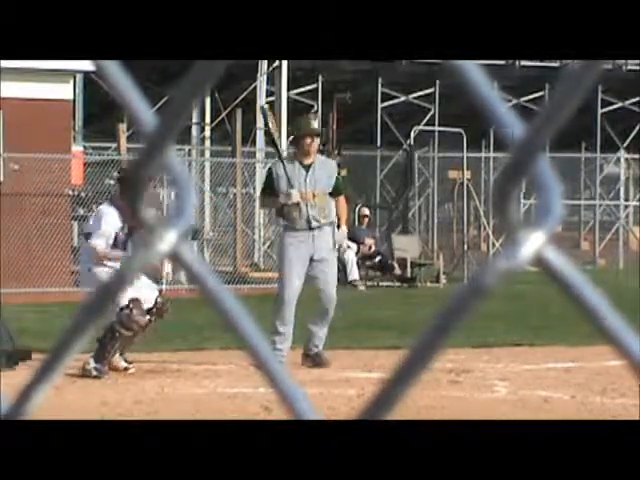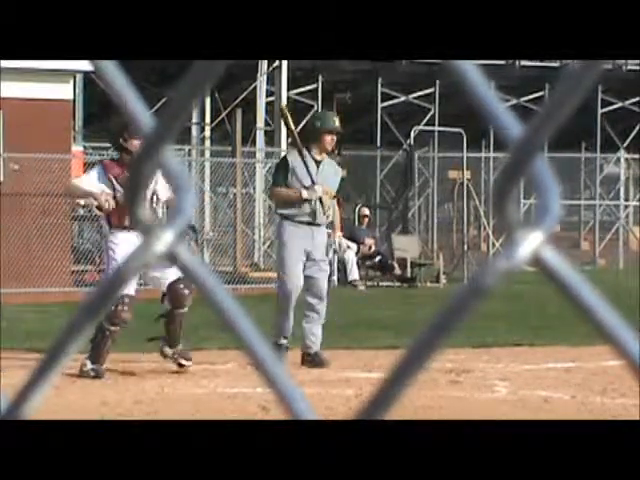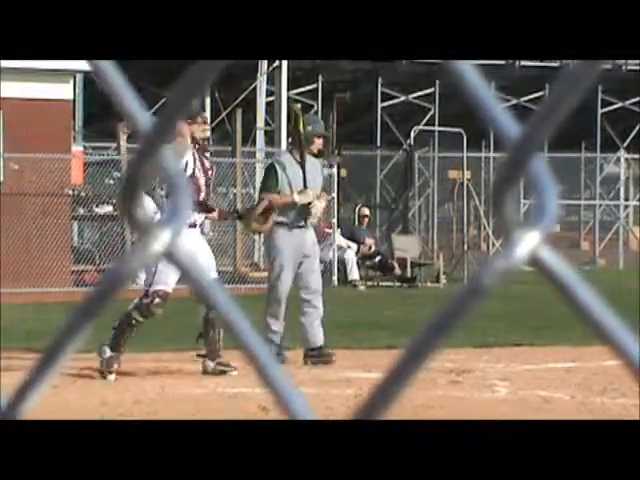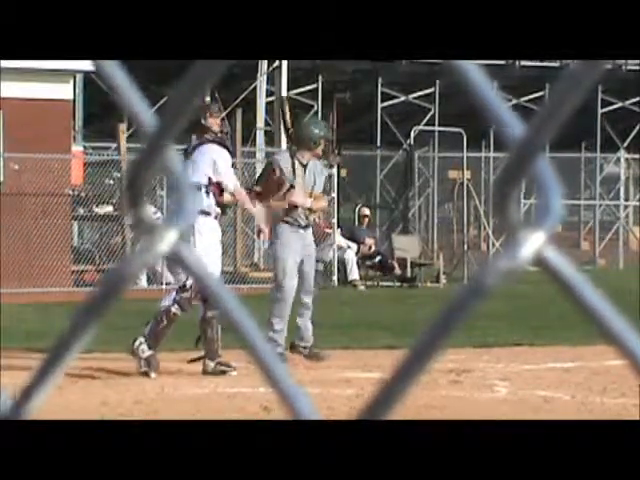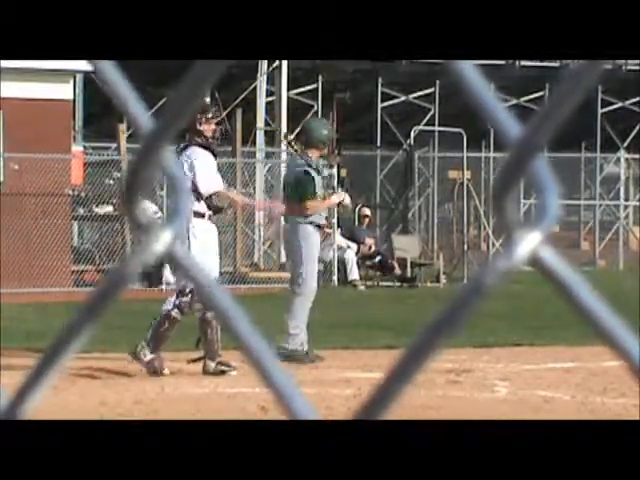
dt=0.4s
person 1, frame 1
right shoulder: (109, 212)
right elbow: (97, 253)
left hip: (124, 262)
right hip: (99, 267)
left knee: (157, 305)
right knee: (132, 311)
left ankle: (115, 353)
right ankle: (96, 365)
person 1, frame 2
left shoulder: (152, 170)
right shoulder: (104, 170)
left elbow: (168, 199)
right elbow: (69, 187)
right wrist: (94, 194)
right hip: (121, 242)
left knee: (181, 291)
right knee: (122, 306)
left ankle: (172, 346)
right ankle: (92, 362)
person 1, frame 3
left shoulder: (203, 164)
right shoulder: (181, 153)
left wrist: (217, 212)
left hip: (196, 234)
right hip: (176, 233)
right knee: (155, 297)
left ankle: (212, 359)
right ankle: (112, 351)
person 1, frame 4
left shoulder: (194, 152)
right shoulder: (216, 152)
right elbow: (236, 193)
left wrist: (251, 198)
right wrist: (260, 219)
left hip: (196, 223)
right hip: (201, 224)
right knee: (190, 289)
left ankle: (213, 358)
right ankle: (147, 344)
person 1, frame 5
left shoulder: (184, 153)
right shoulder: (200, 155)
right elbow: (221, 195)
left hip: (202, 227)
right hip: (196, 227)
right knee: (189, 293)
left ankle: (212, 359)
right ankle: (148, 351)
person 2, frame 1
left shoulder: (330, 167)
right shoulder: (279, 168)
left elbow: (339, 199)
right elbow: (264, 202)
left wrist: (342, 225)
right wrist: (283, 199)
left hip: (324, 235)
right hip: (294, 237)
left knee: (329, 296)
right knee: (287, 296)
left ankle: (314, 349)
right ankle: (278, 354)
person 2, frame 2
left shoulder: (334, 168)
right shoulder: (291, 159)
right elbow: (275, 194)
left wrist: (337, 230)
right wrist: (305, 193)
left hip: (319, 233)
right hip: (293, 229)
left knee: (318, 292)
right knee: (291, 286)
left ankle: (311, 349)
right ankle: (281, 344)
person 2, frame 3
left shoulder: (315, 165)
right shoulder: (278, 165)
left elbow: (320, 196)
right elbow: (264, 199)
right wrist: (296, 198)
left hip: (307, 232)
right hip: (282, 232)
left knee: (313, 289)
right knee: (279, 291)
left ankle: (314, 345)
right ankle: (274, 349)
person 2, frame 4
left shoulder: (319, 168)
right shoulder: (279, 163)
left elbow: (323, 202)
left wrist: (308, 201)
right wrist: (286, 190)
left hip: (306, 231)
right hip: (285, 230)
left knee: (307, 290)
right knee: (285, 289)
left ankle: (303, 342)
right ankle: (276, 347)
person 2, frame 5
left shoulder: (297, 163)
right shoulder: (306, 170)
right elbow: (309, 208)
left wrist: (331, 198)
right wrist: (334, 199)
left hip: (300, 230)
right hip: (304, 230)
left knee: (303, 287)
right knee: (305, 287)
left ankle: (300, 346)
right ankle: (292, 346)
